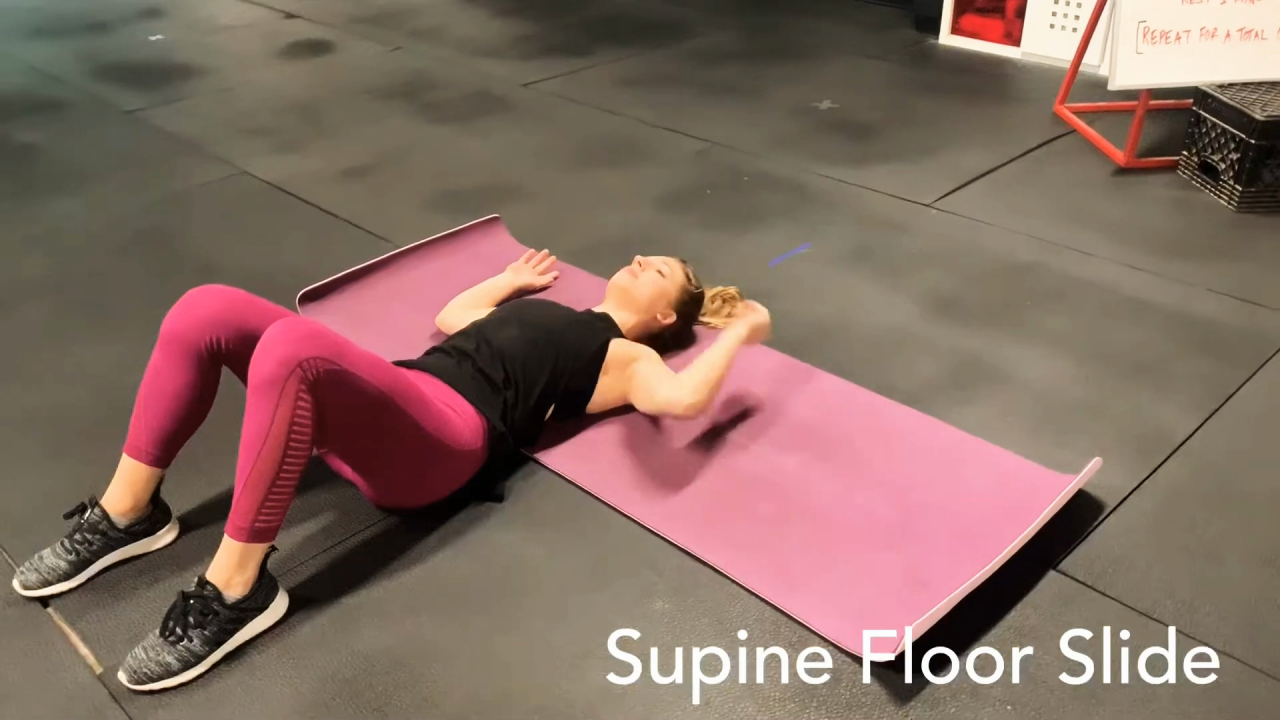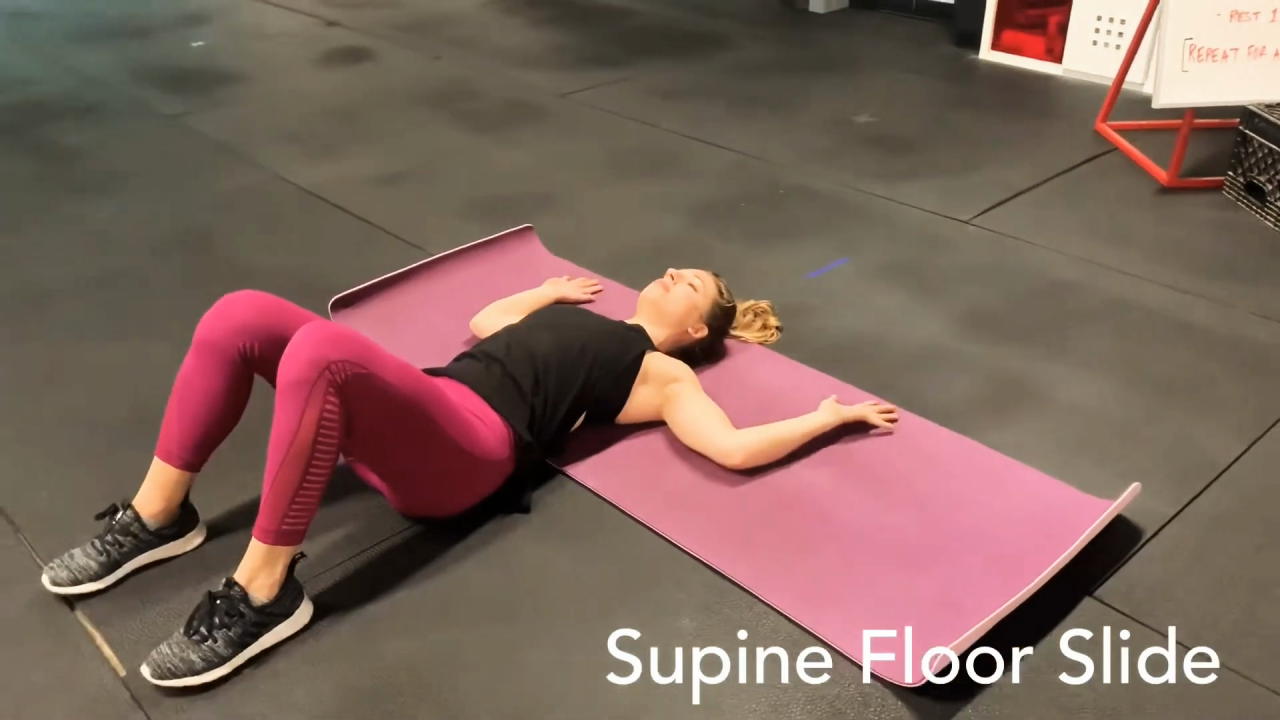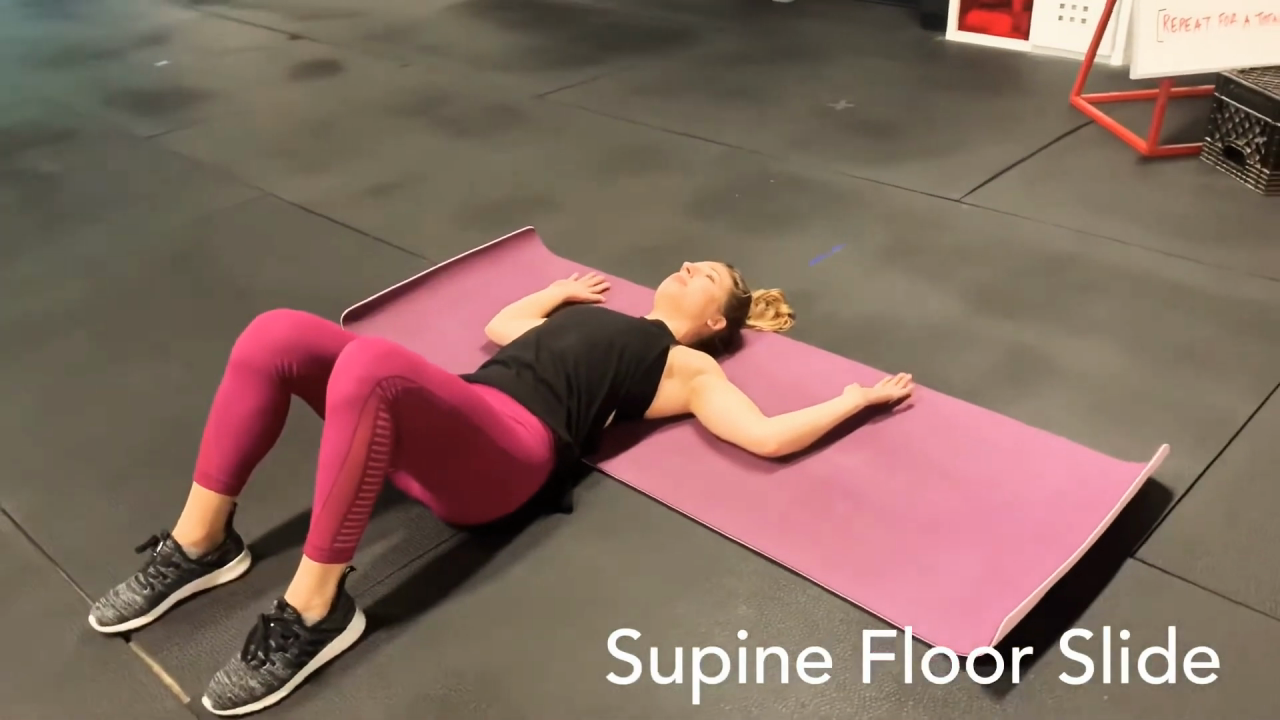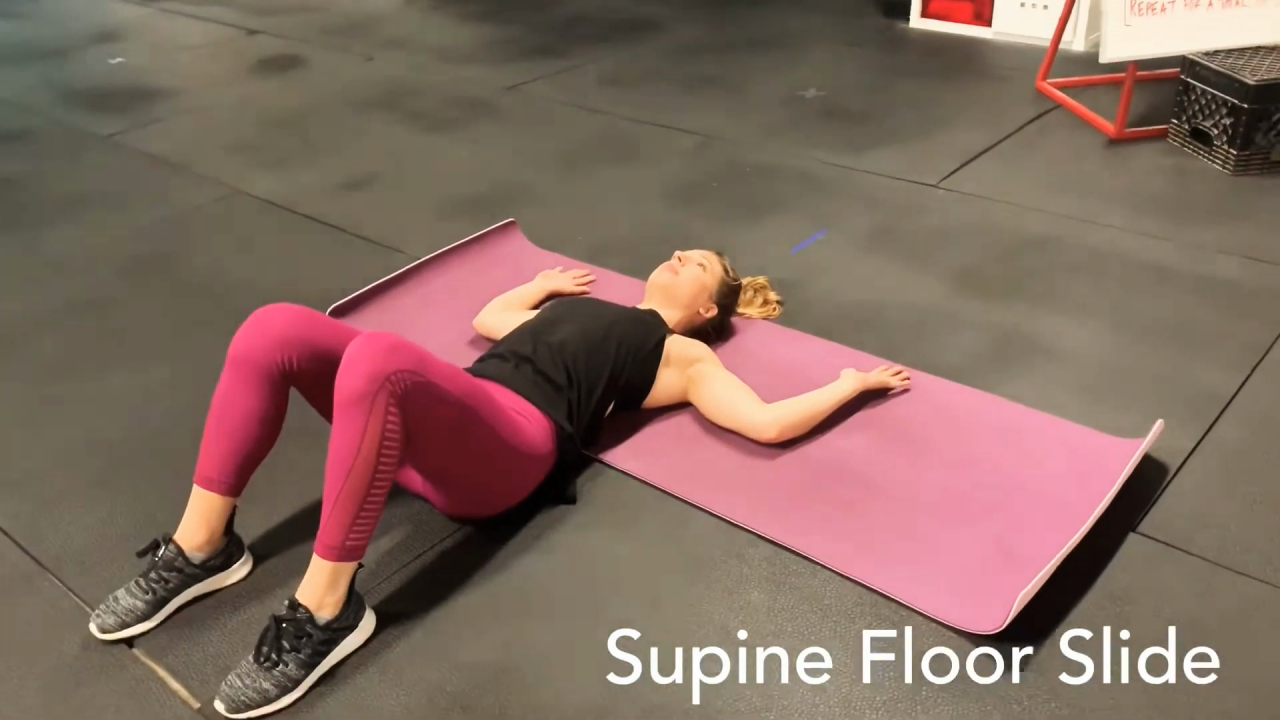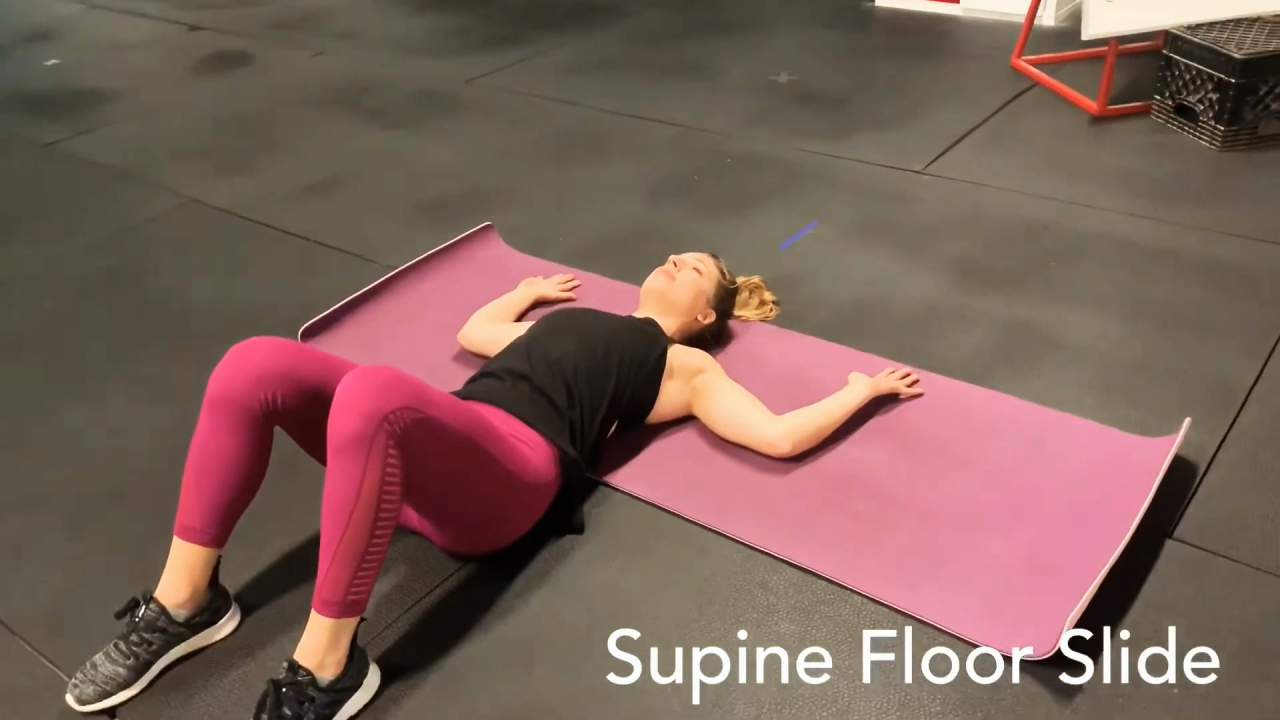
dt=1s
person 1, frame 1
left shoulder: (627, 356)
right shoulder: (549, 310)
left elbow: (681, 397)
right elbow: (449, 317)
left wrist: (737, 331)
right wrist: (510, 279)
left hip: (442, 437)
right hip: (388, 401)
left knee: (291, 347)
right knee: (206, 311)
left ankle: (235, 589)
right ankle: (126, 512)
person 1, frame 2
left shoulder: (663, 373)
right shoulder: (585, 321)
left elbow: (734, 447)
right elbow: (484, 323)
left wrist: (832, 415)
right wrist: (550, 290)
left hip: (469, 444)
right hip: (417, 407)
left knee: (319, 349)
right knee: (240, 316)
left ankle: (263, 592)
right ankle: (157, 516)
person 1, frame 3
left shoulder: (688, 366)
right shoulder: (591, 316)
left elbow: (768, 435)
right elbow: (499, 326)
left wrist: (858, 398)
right wrist: (561, 290)
left hip: (508, 449)
right hip: (444, 422)
left knee: (369, 363)
right knee: (276, 335)
left ankle: (316, 609)
right ankle: (201, 542)
person 1, frame 4
left shoulder: (683, 353)
right shoulder: (582, 307)
left elbow: (767, 421)
right elbow: (488, 318)
left wrist: (853, 381)
right wrist: (546, 281)
left hip: (509, 441)
right hip: (437, 420)
left knee: (377, 355)
right knee: (274, 330)
left ankle: (326, 608)
right ankle: (201, 547)
person 1, frame 5
left shoulder: (685, 365)
right shoulder: (572, 318)
left elbow: (778, 434)
right elbow: (473, 333)
left wrist: (861, 390)
right wrist: (530, 289)
left hip: (511, 466)
right hip: (431, 439)
left knee: (370, 392)
right knee: (255, 365)
right ankle: (185, 601)
